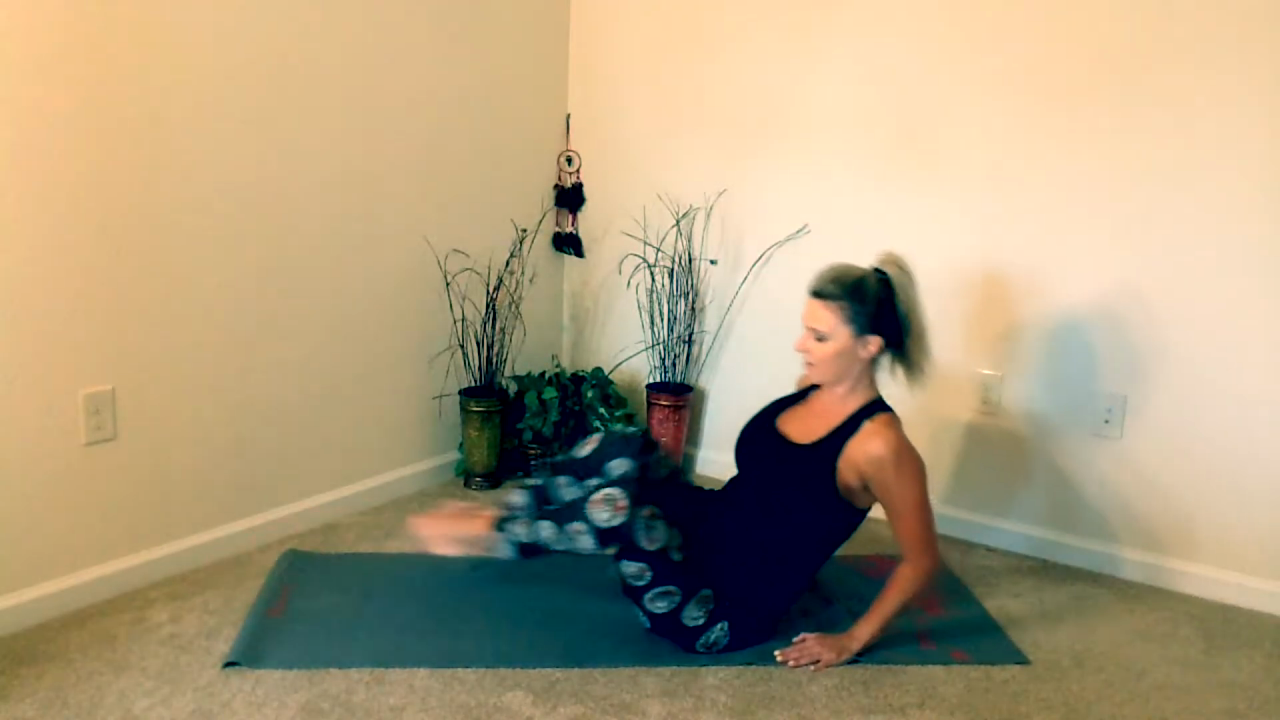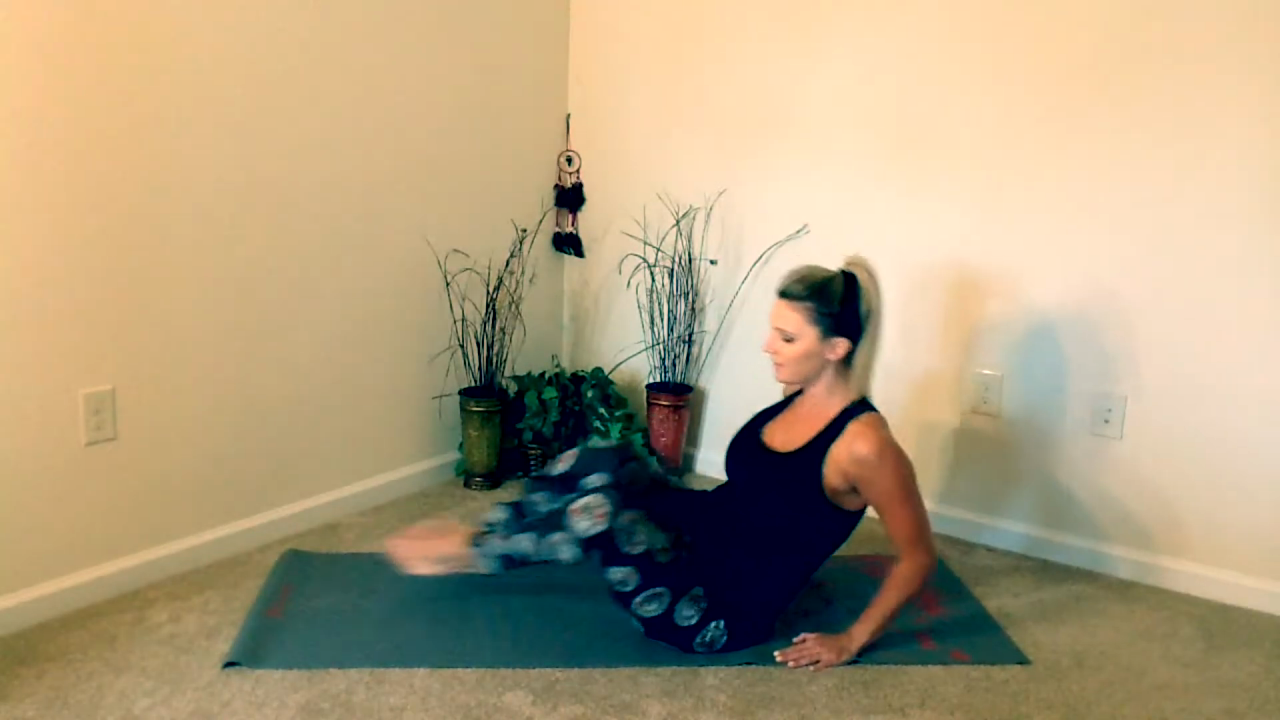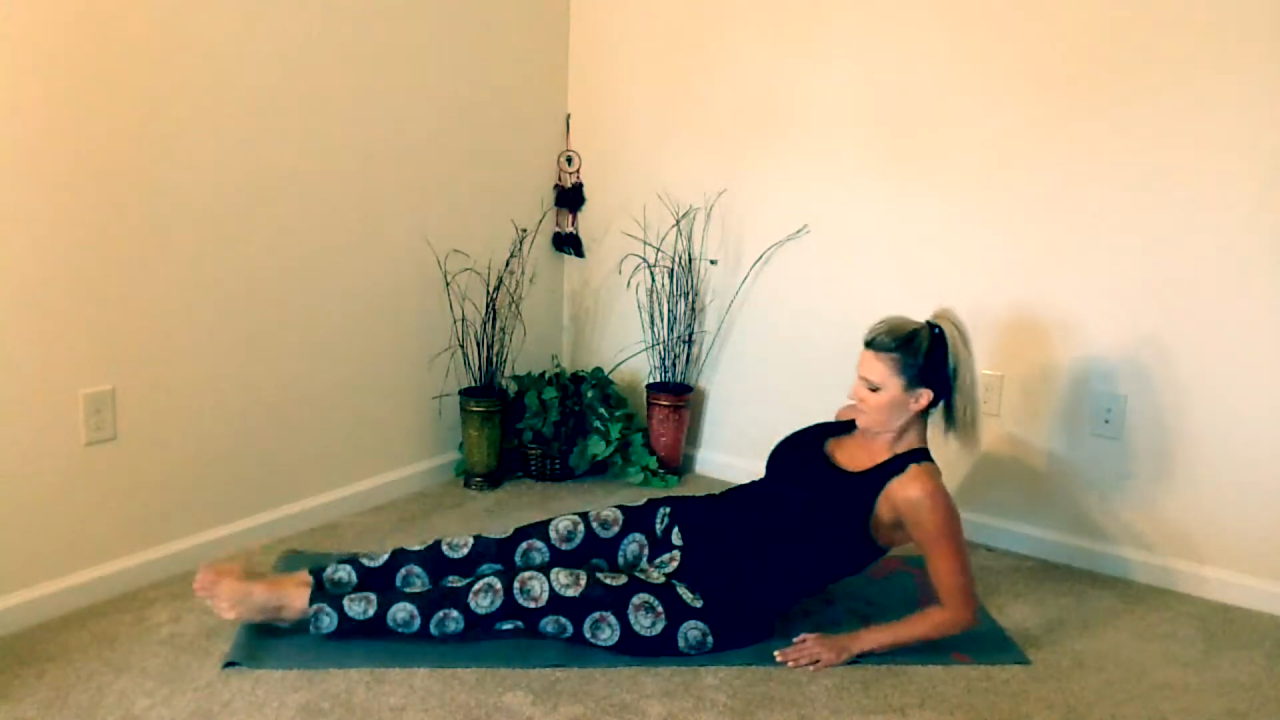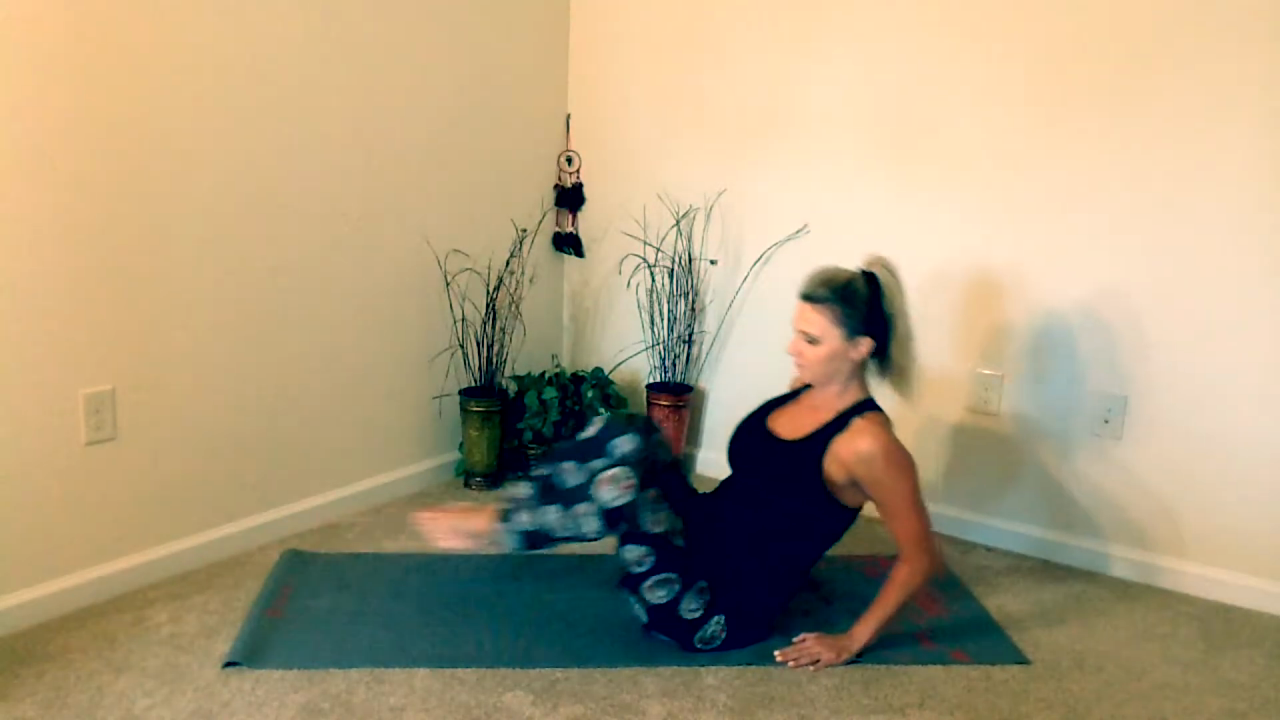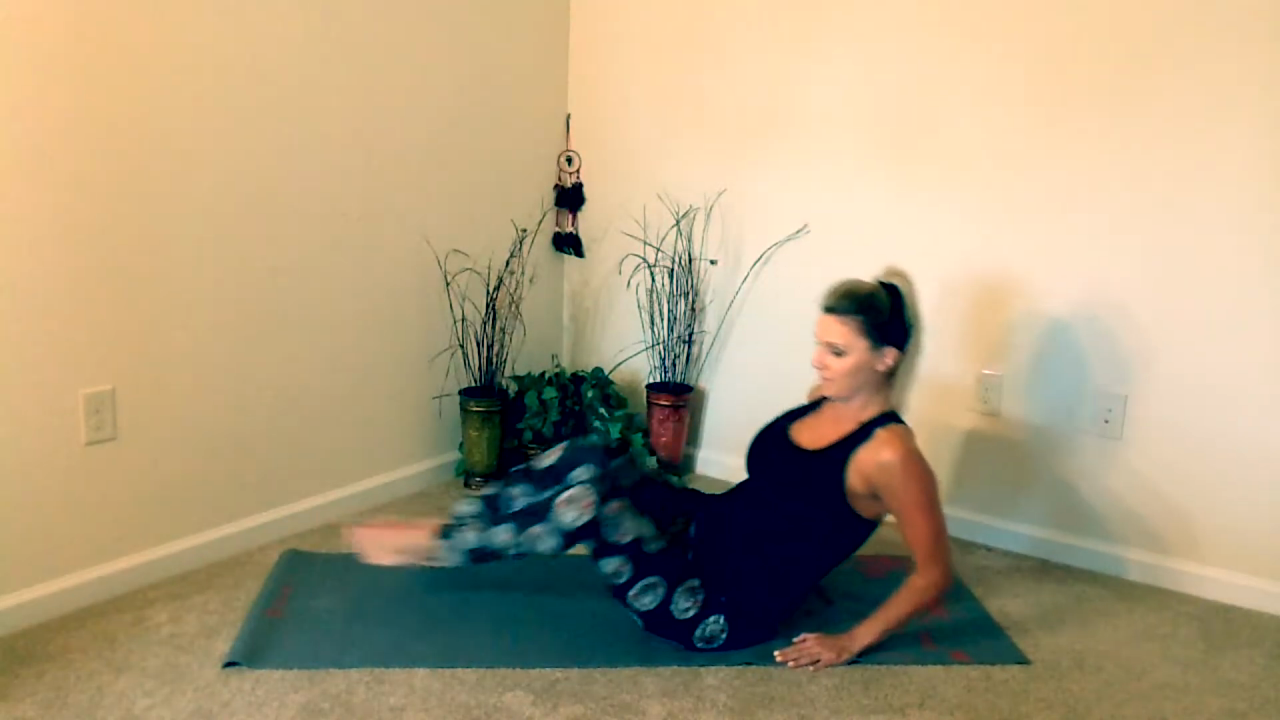
dt=0.4s
person 1, frame 1
left shoulder: (878, 445)
right shoulder: (816, 385)
left elbow: (920, 560)
left wrist: (849, 642)
left hip: (715, 613)
left knee: (615, 497)
right knee: (623, 454)
left ankle: (498, 532)
right ankle: (505, 523)
person 1, frame 2
left shoulder: (864, 445)
right shoulder: (807, 395)
left elbow: (917, 556)
left wrist: (849, 642)
left hip: (713, 616)
right hip: (704, 536)
left knee: (595, 494)
right knee: (601, 466)
left ankle: (478, 552)
right ankle: (486, 543)
person 1, frame 3
left shoulder: (915, 492)
right shoulder: (853, 422)
left elbow: (958, 609)
left wrist: (849, 643)
left hip: (708, 608)
right hip: (680, 528)
left knee: (515, 594)
right knee: (505, 553)
left ankle: (298, 607)
right ankle: (294, 589)
person 1, frame 4
left shoulder: (864, 444)
right shoulder: (814, 385)
left elbow: (918, 559)
left wrist: (850, 642)
left hip: (713, 611)
right hip: (707, 529)
left knee: (622, 467)
right knee: (623, 438)
left ankle: (499, 528)
right ankle: (509, 518)
person 1, frame 5
left shoulder: (889, 454)
right shoulder: (828, 397)
left elbow: (933, 571)
left wrist: (850, 643)
left hip: (717, 614)
right hip: (706, 534)
left knee: (584, 487)
right knee: (584, 460)
left ankle: (443, 544)
right ankle: (450, 534)
